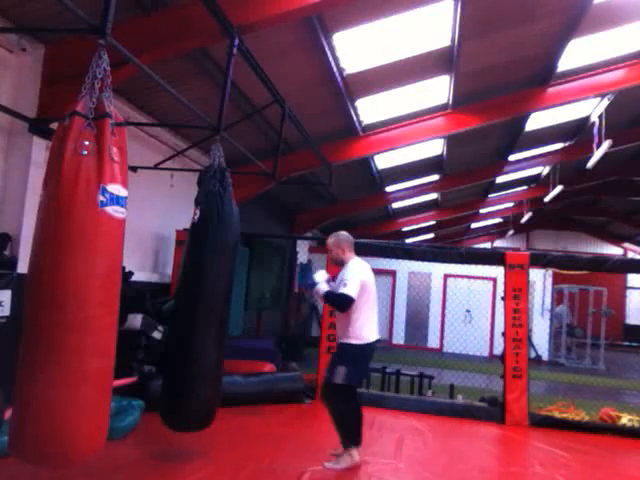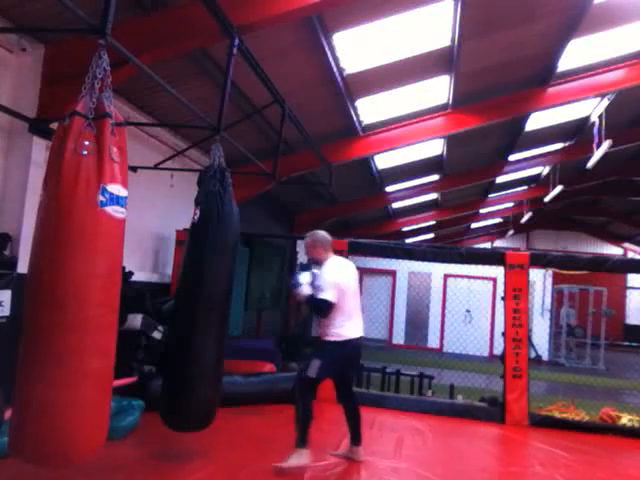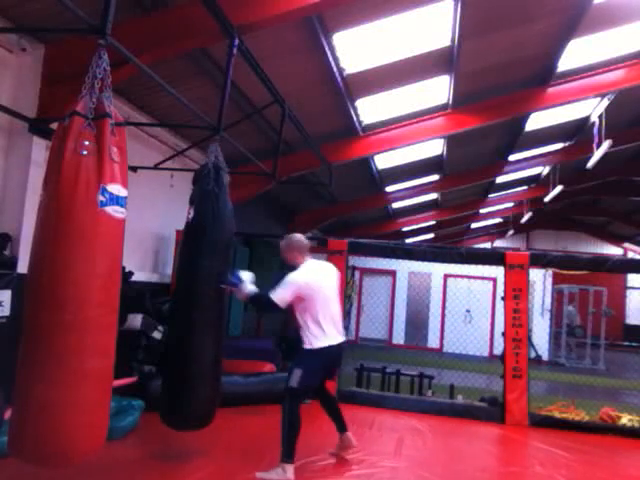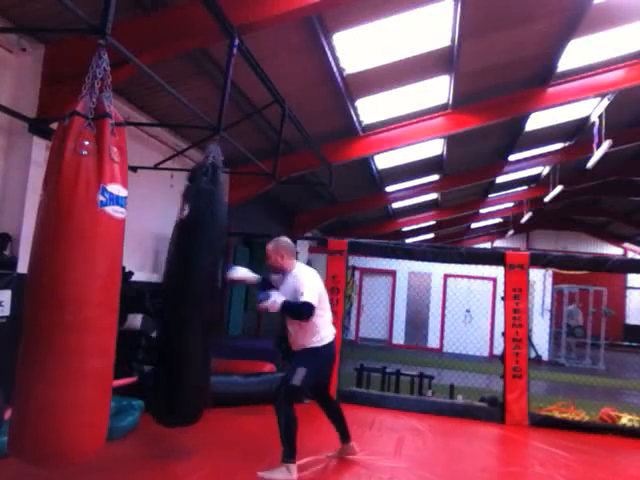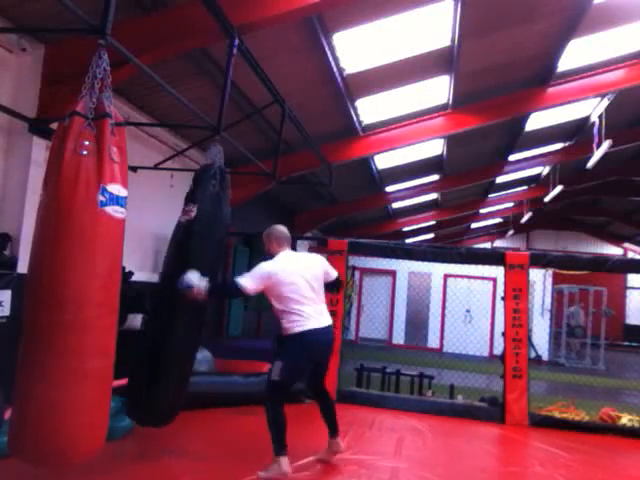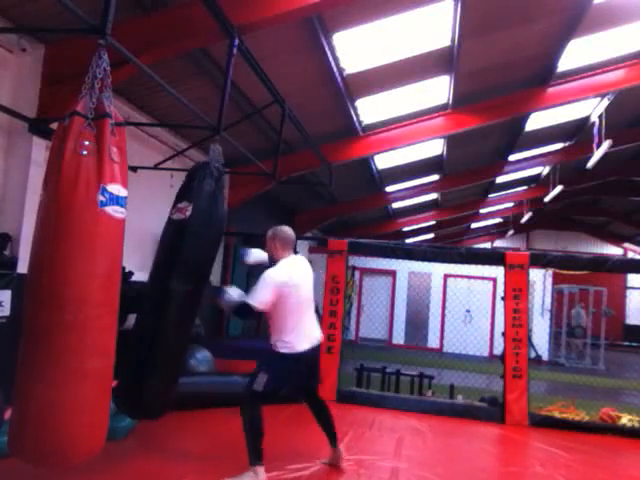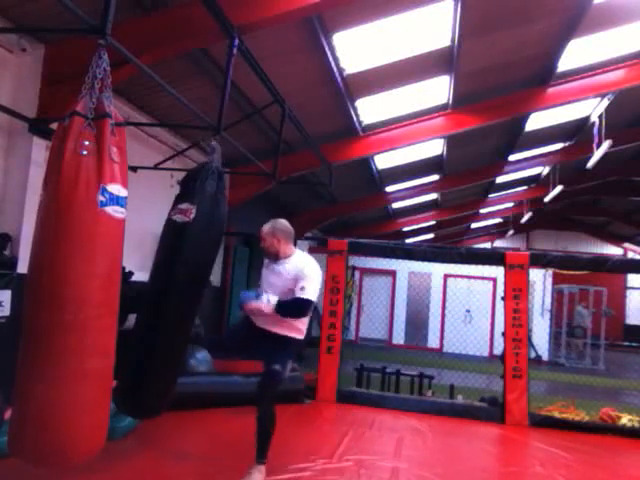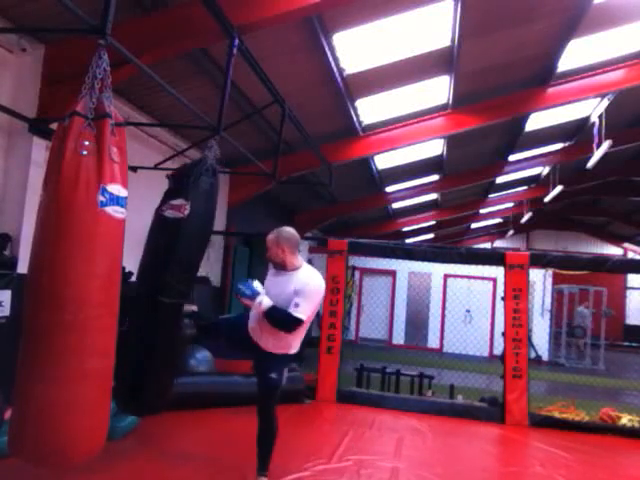
dt=0.2s
person 1, frame 1
left shoulder: (353, 271)
right shoulder: (359, 267)
left elbow: (343, 304)
left wrist: (321, 288)
right wrist: (329, 284)
left hip: (354, 343)
right hip: (364, 341)
left knee: (331, 393)
right knee: (348, 393)
left ankle: (351, 451)
right ankle: (353, 447)
person 1, frame 2
left shoulder: (329, 273)
right shoulder: (347, 265)
left elbow: (322, 309)
left wrist: (304, 293)
right wrist: (317, 283)
left hip: (336, 342)
right hip: (354, 339)
left knee: (303, 389)
right knee: (344, 392)
left ankle: (302, 451)
right ankle: (355, 448)
person 1, frame 3
left shoulder: (300, 278)
right shoulder: (329, 269)
left elbow: (267, 304)
left wrist: (246, 289)
left hip: (317, 349)
right hip: (335, 343)
left knee: (291, 400)
right knee: (319, 390)
right ankle: (345, 437)
person 1, frame 4
left shoulder: (303, 276)
right shoulder: (291, 275)
left elbow: (305, 311)
right elbow: (275, 288)
left wrist: (276, 303)
right wrist: (251, 277)
left hip: (314, 349)
right hip: (324, 346)
left knee: (284, 400)
right knee: (322, 395)
right ankle: (347, 444)
person 1, frame 5
left shoulder: (268, 268)
right shoulder: (315, 259)
left elbow: (234, 288)
right elbow: (336, 283)
left wrist: (200, 288)
left hip: (301, 338)
right hip: (325, 332)
left knee: (274, 396)
right knee: (317, 389)
right ankle: (334, 442)
person 1, frame 6
left shoulder: (274, 276)
right shoulder: (301, 263)
left elbow: (249, 311)
left wrist: (231, 300)
left hip: (288, 353)
right hip: (312, 345)
left knee: (250, 402)
right knee: (311, 397)
right ankle: (336, 452)
person 1, frame 7
left shoulder: (307, 268)
right shoulder: (271, 258)
left elbow: (303, 307)
left wrist: (266, 303)
right wrist: (254, 302)
left hip: (285, 339)
right hip: (257, 326)
left knee: (265, 398)
right knee: (219, 348)
person 1, frame 8
left shoulder: (311, 283)
right shoulder: (275, 267)
left elbow: (290, 324)
left wrist: (260, 301)
right wrist: (254, 300)
left hip: (277, 352)
right hip: (249, 331)
left knee: (266, 409)
right knee: (210, 327)
